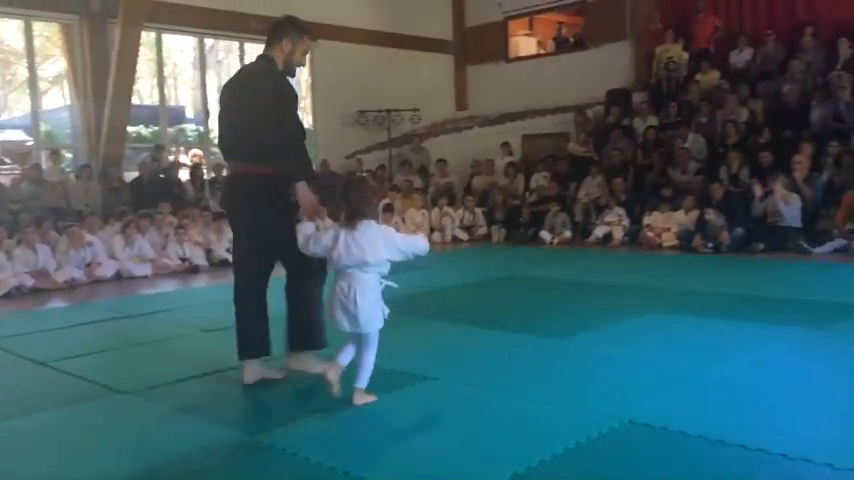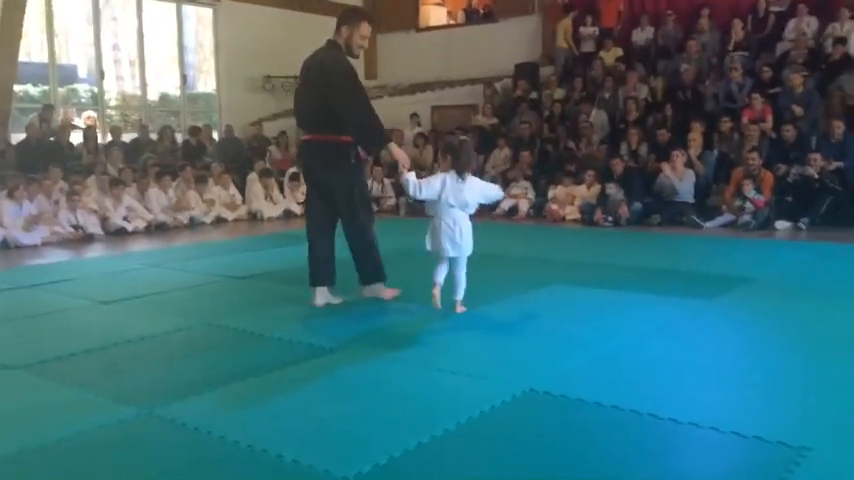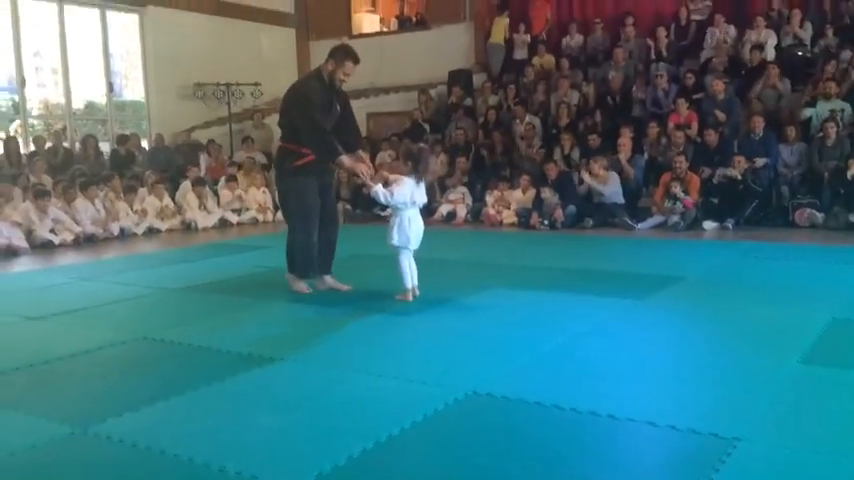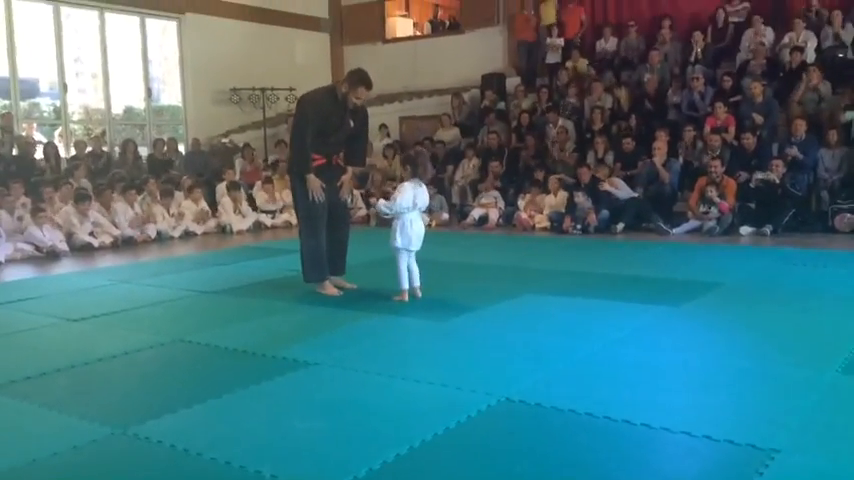
dt=1s
person 1, frame 1
left shoulder: (237, 82)
right shoulder: (273, 83)
right elbow: (284, 139)
right wrist: (301, 185)
left hip: (239, 188)
right hip: (268, 189)
left knee: (250, 275)
right knee: (307, 266)
left ankle: (253, 361)
right ankle: (302, 350)
person 1, frame 2
left shoulder: (313, 62)
right shoulder: (337, 65)
right elbow: (359, 110)
right wrist: (390, 146)
left hip: (312, 150)
right hip: (336, 152)
left knee: (320, 221)
right knee: (358, 218)
left ankle: (321, 288)
right ankle: (372, 283)
person 1, frame 3
left shoulder: (336, 91)
right shoulder: (304, 91)
left elbow: (346, 126)
right elbow: (316, 133)
left wrist: (359, 155)
right wrist: (347, 163)
left hip: (319, 162)
right hip: (295, 162)
left knee: (328, 221)
right knee: (304, 222)
left ankle: (324, 275)
right ankle: (296, 274)
person 1, frame 4
left shoulder: (358, 111)
right shoulder: (313, 102)
left elbow: (357, 143)
right elbow: (300, 141)
left wrist: (349, 173)
right wrist: (309, 176)
left hip: (333, 168)
right hip: (308, 169)
left knee: (340, 222)
right knee: (314, 224)
left ankle: (334, 274)
right ankle: (320, 279)
person 2, frame 1
left shoulder: (337, 233)
right shoulder: (384, 234)
left elbow: (307, 244)
right elbow: (415, 245)
left wrist: (306, 224)
right wrist: (422, 239)
left hip: (343, 292)
right hip: (367, 294)
left knee: (355, 341)
right knee: (369, 346)
left ankle: (335, 369)
right ankle: (359, 392)
person 2, frame 2
left shoulder: (440, 179)
right shoulder: (474, 183)
left elbow: (417, 189)
right elbow: (494, 192)
left wrist: (407, 176)
right wrist: (500, 191)
left hip: (441, 226)
right hip: (461, 228)
left knee: (443, 263)
right knee: (460, 267)
left ankle: (437, 287)
right ankle: (458, 303)
person 2, frame 3
left shoulder: (405, 183)
right shoulder: (418, 181)
left elbow: (387, 197)
left wrist: (371, 185)
right wrist: (388, 178)
left hip: (404, 222)
right hip: (415, 222)
left knee: (403, 259)
right knee: (409, 257)
left ankle: (408, 292)
right ankle: (414, 288)
person 2, frame 4
left shoulder: (405, 187)
right shoulder: (422, 186)
left elbow: (393, 207)
left wrist: (378, 204)
left hip: (404, 226)
right hip: (417, 224)
left knee: (402, 262)
right knee: (411, 260)
left ankle: (404, 293)
right ankle: (416, 289)
